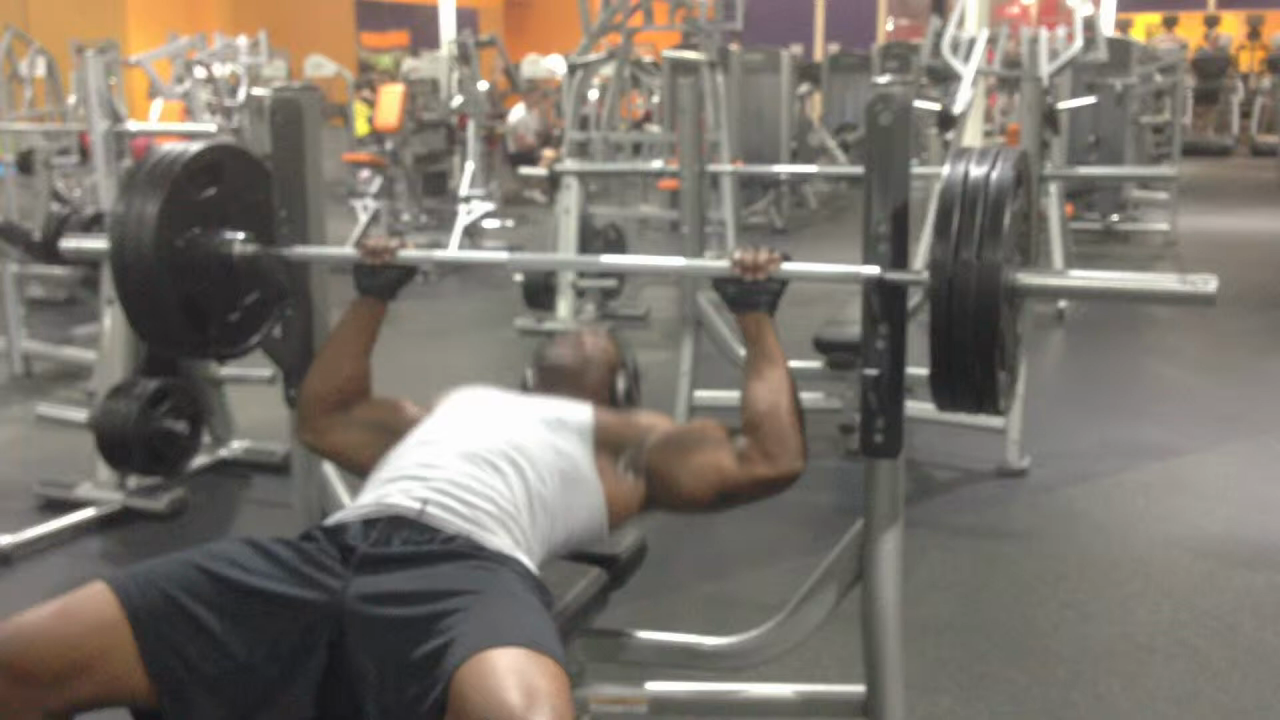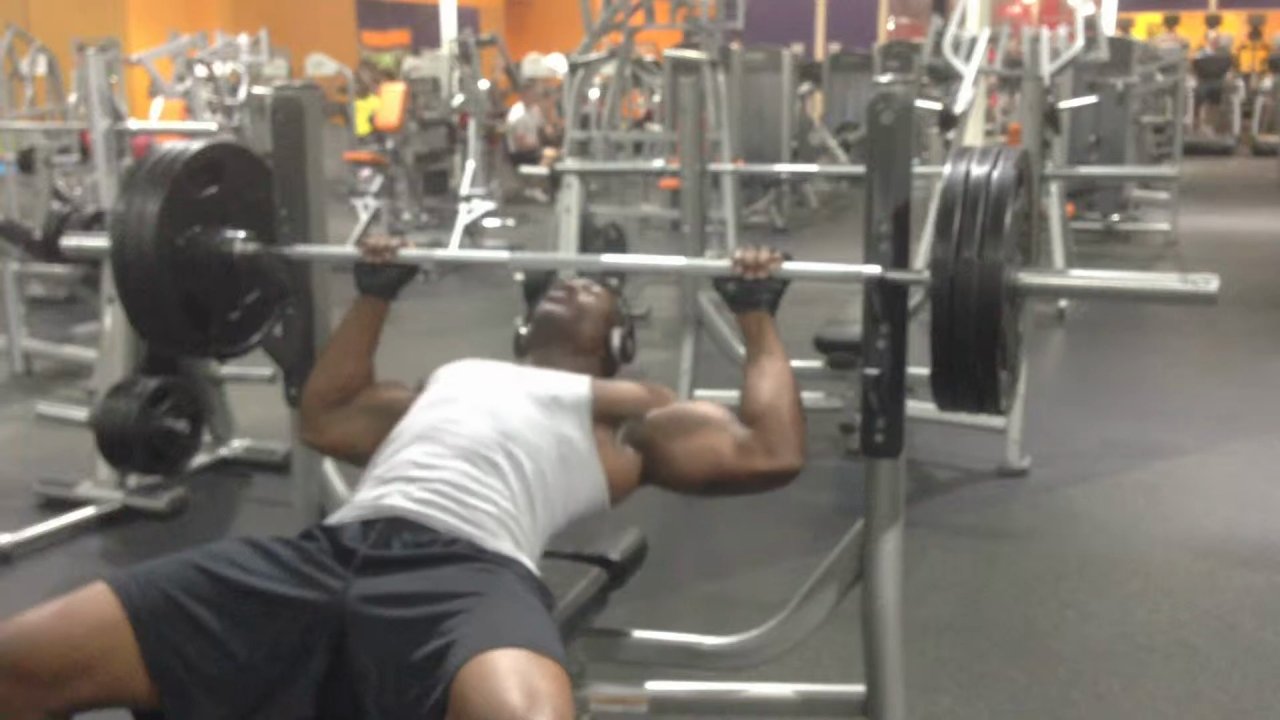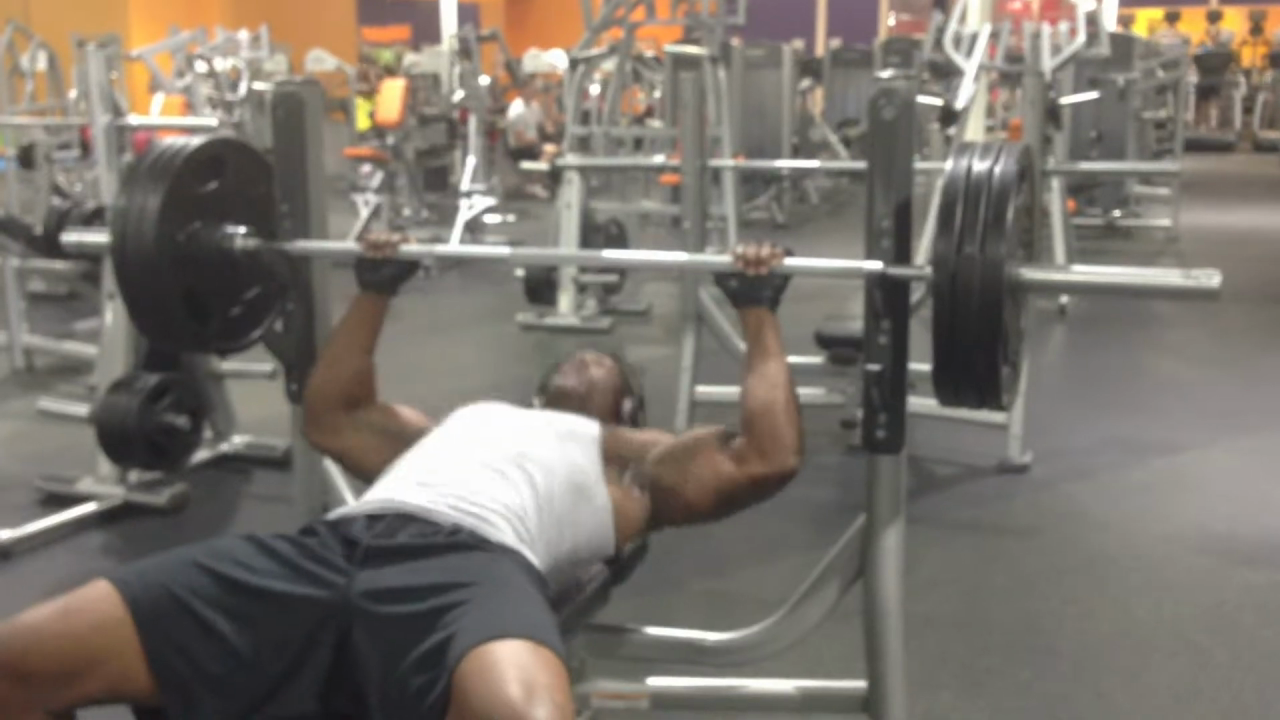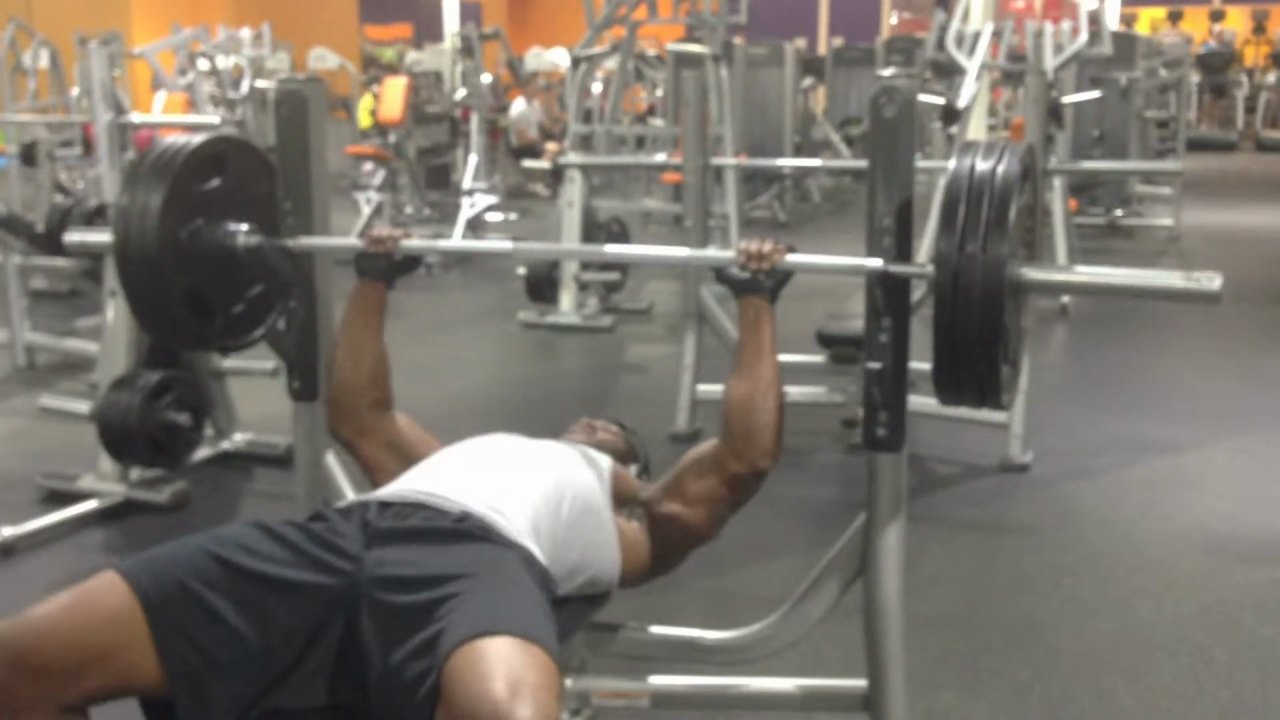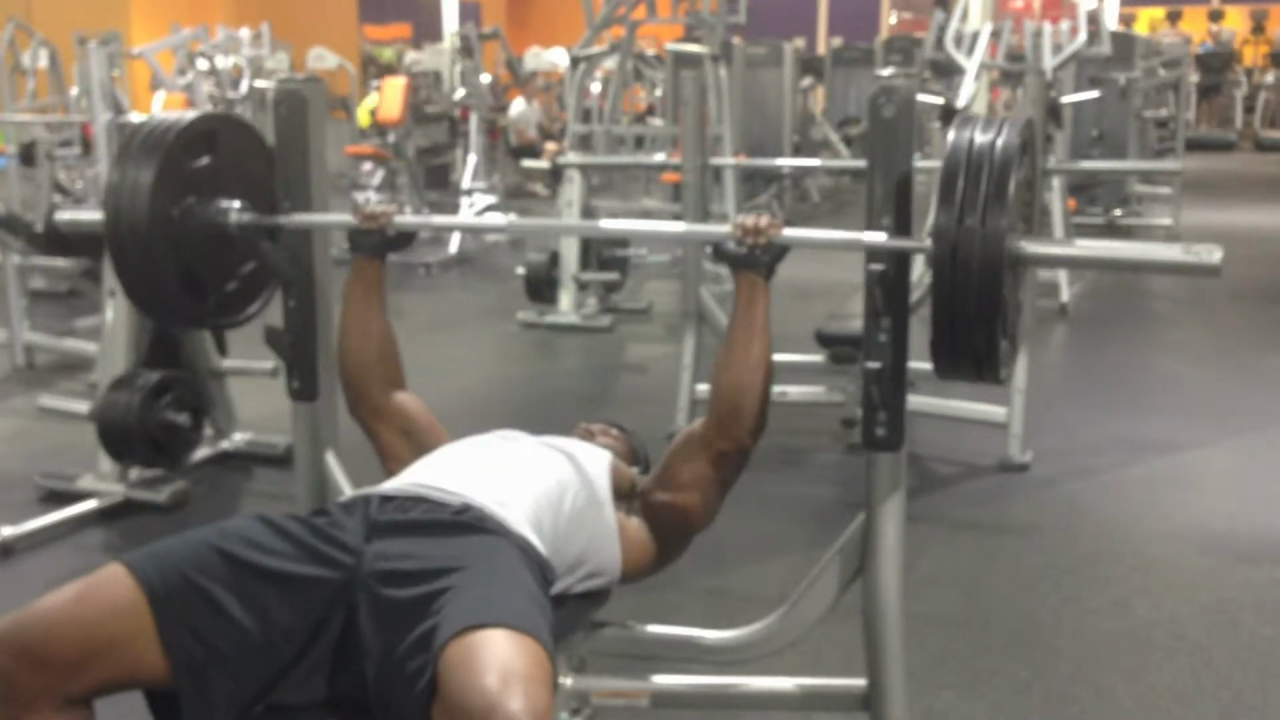
dt=0.4s
person 1, frame 1
left shoulder: (624, 440)
right shoulder: (454, 404)
left elbow: (771, 459)
right elbow: (322, 423)
left wrist: (756, 318)
right wrist: (371, 297)
left hip: (467, 573)
right hip: (325, 556)
person 1, frame 2
left shoulder: (622, 410)
right shoulder: (446, 380)
left elbow: (770, 453)
right elbow: (320, 421)
left wrist: (757, 314)
right wrist: (373, 297)
left hip: (465, 576)
right hip: (325, 556)
person 1, frame 3
left shoulder: (631, 464)
right shoulder: (466, 419)
left elbow: (768, 457)
right elbow: (329, 418)
left wrist: (758, 311)
right wrist: (374, 292)
left hip: (473, 568)
right hip: (329, 551)
person 1, frame 4
left shoulder: (639, 518)
right shoulder: (471, 450)
left elbow: (744, 458)
right elbow: (358, 418)
left wrist: (757, 305)
right wrist: (373, 283)
left hip: (481, 558)
right hip: (340, 537)
person 1, frame 5
left shoulder: (640, 519)
right shoulder: (467, 452)
left elbow: (727, 433)
right elbow: (376, 395)
left wrist: (753, 280)
right wrist: (368, 260)
left hip: (482, 552)
right hip: (345, 529)
